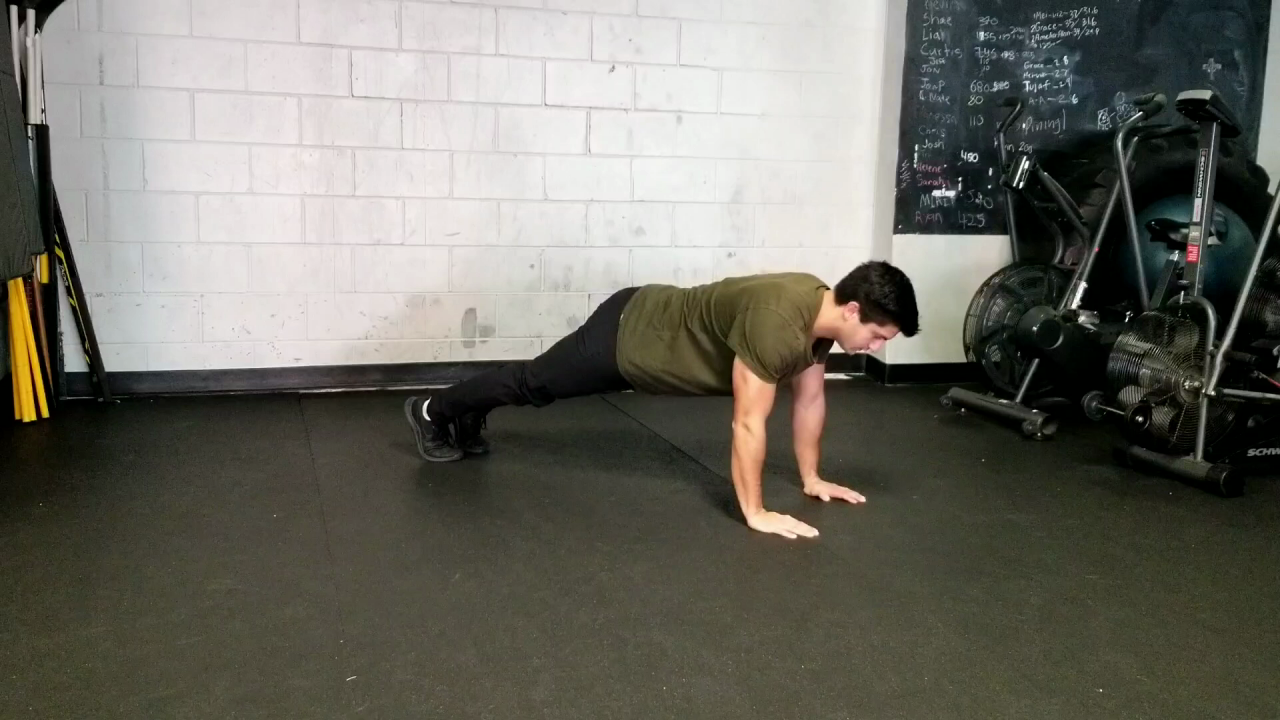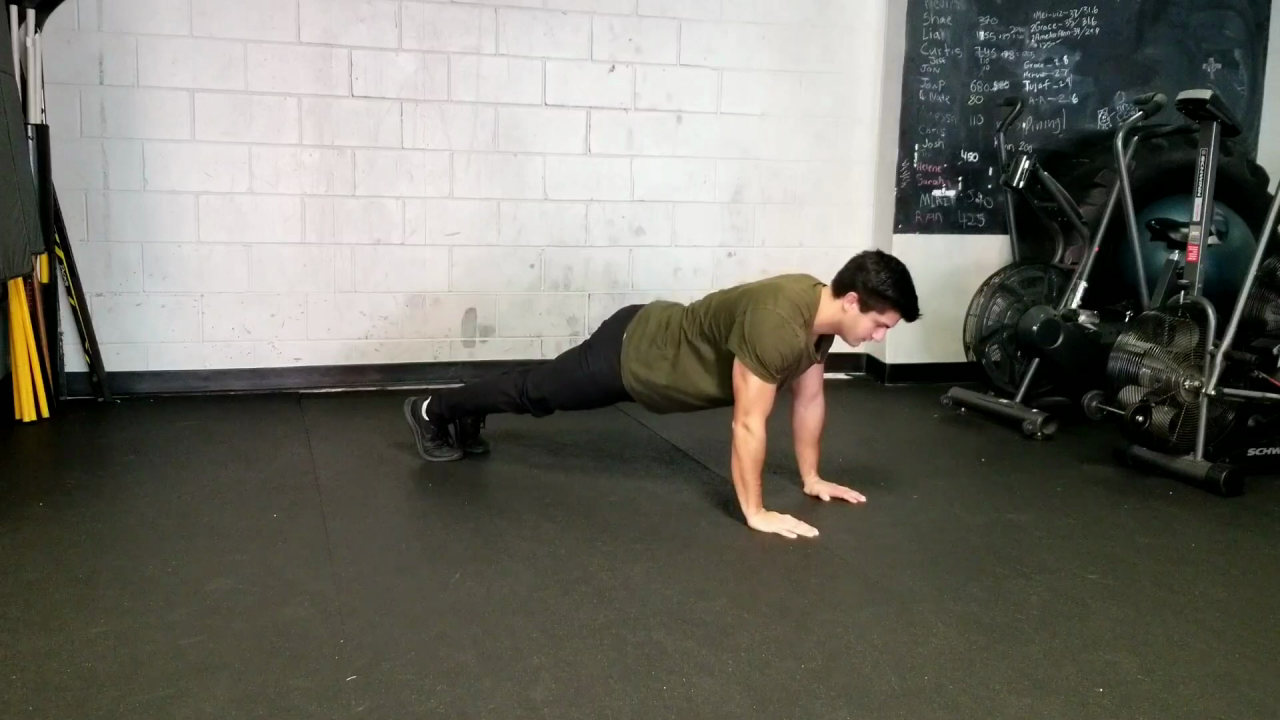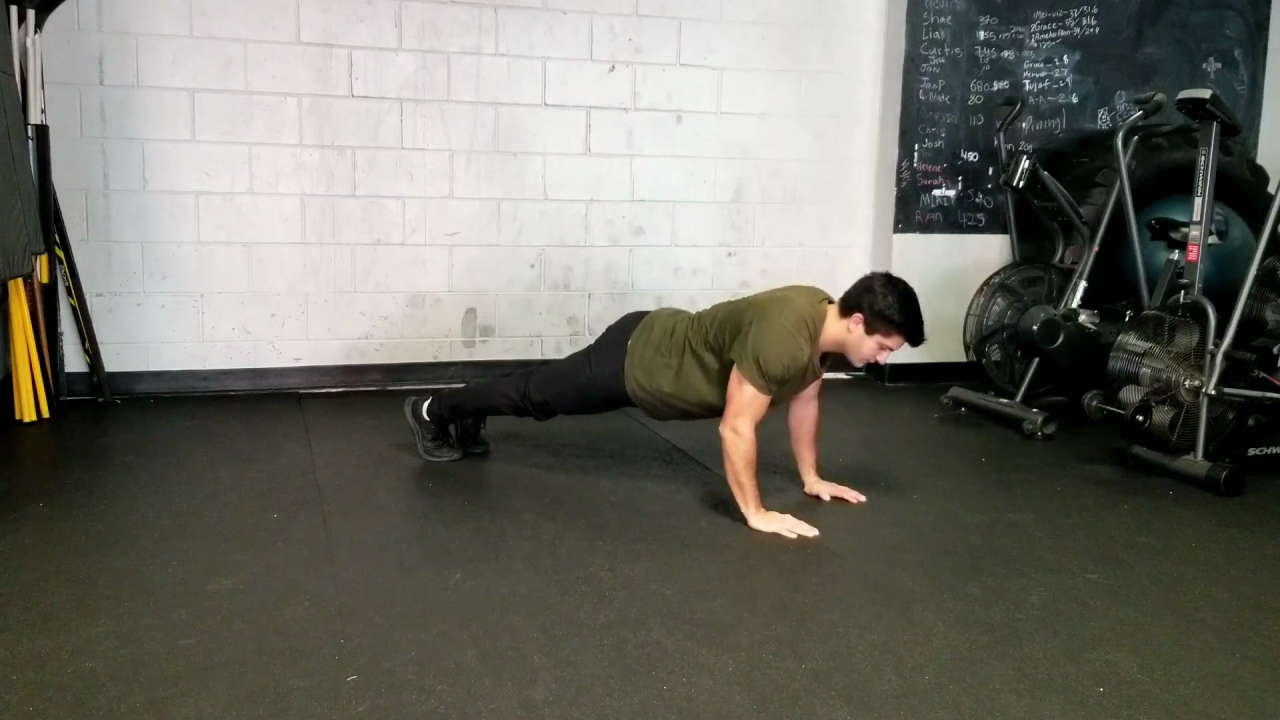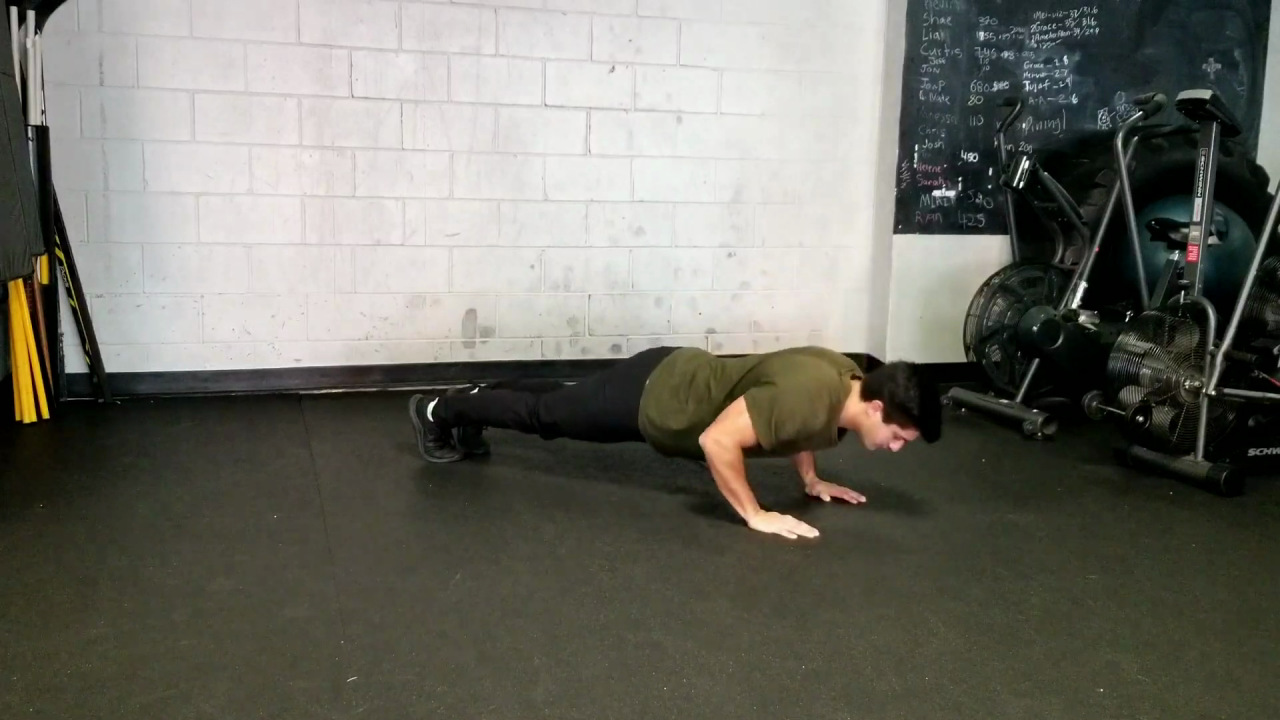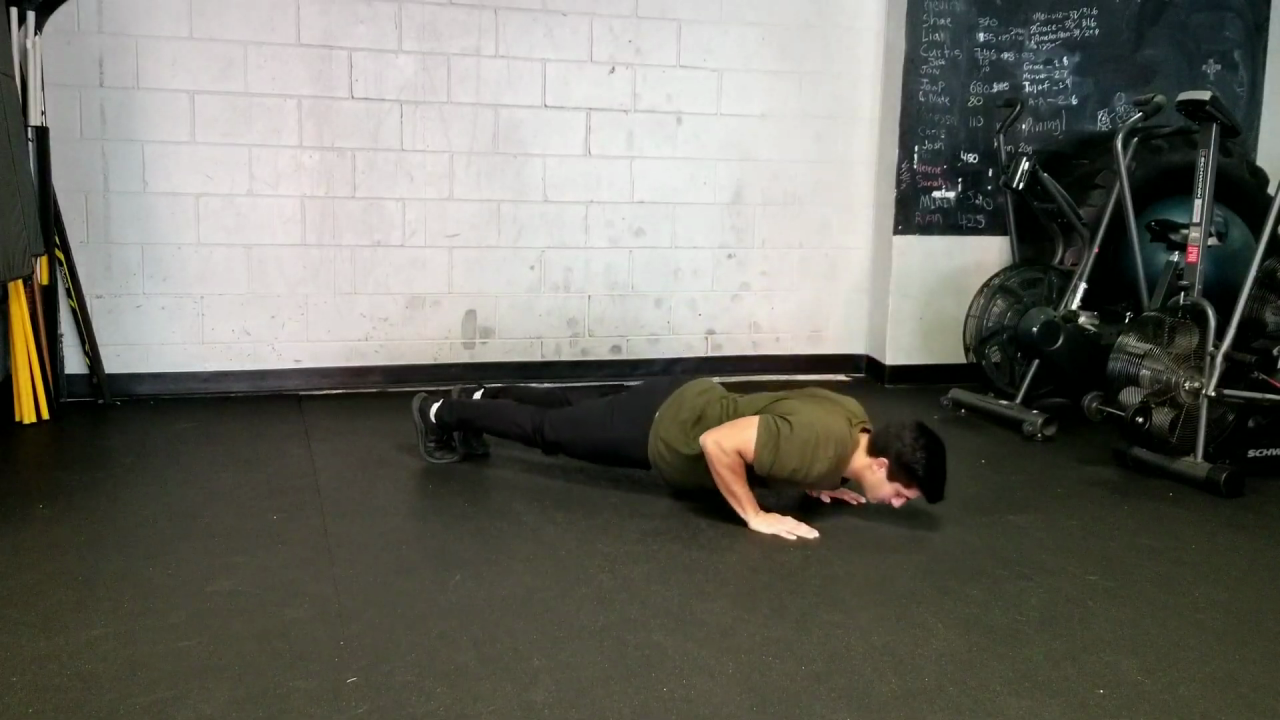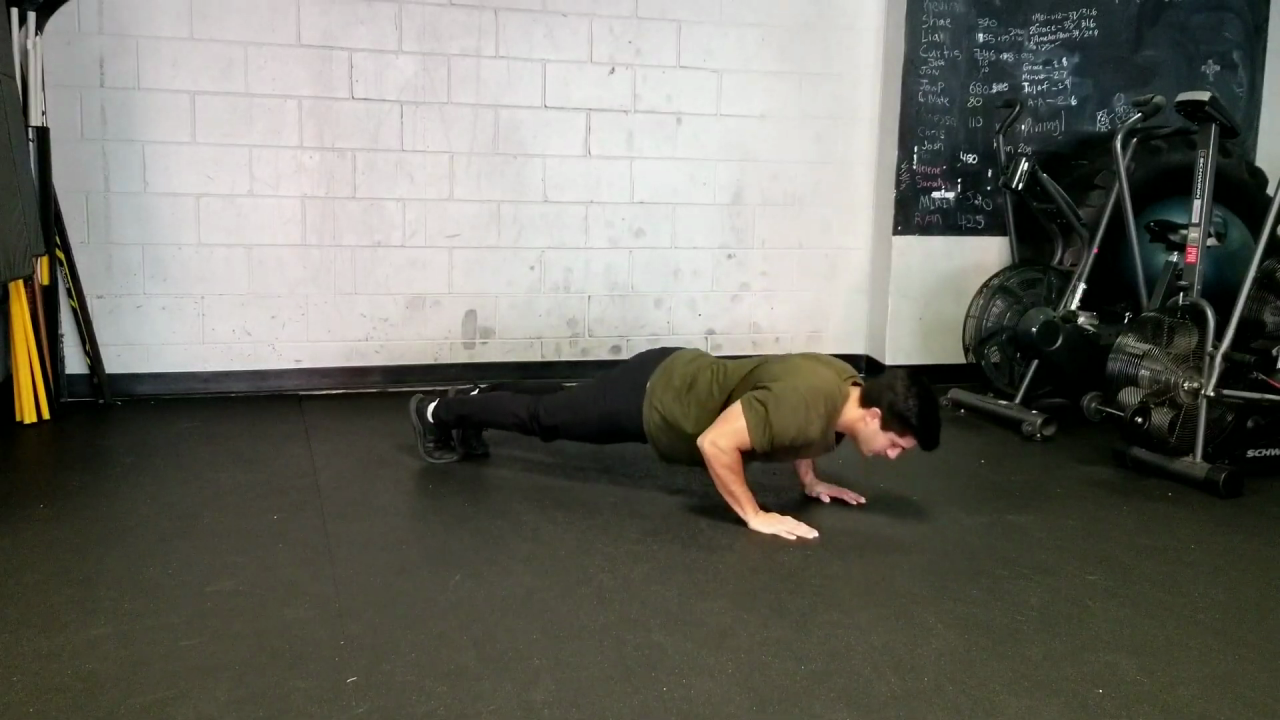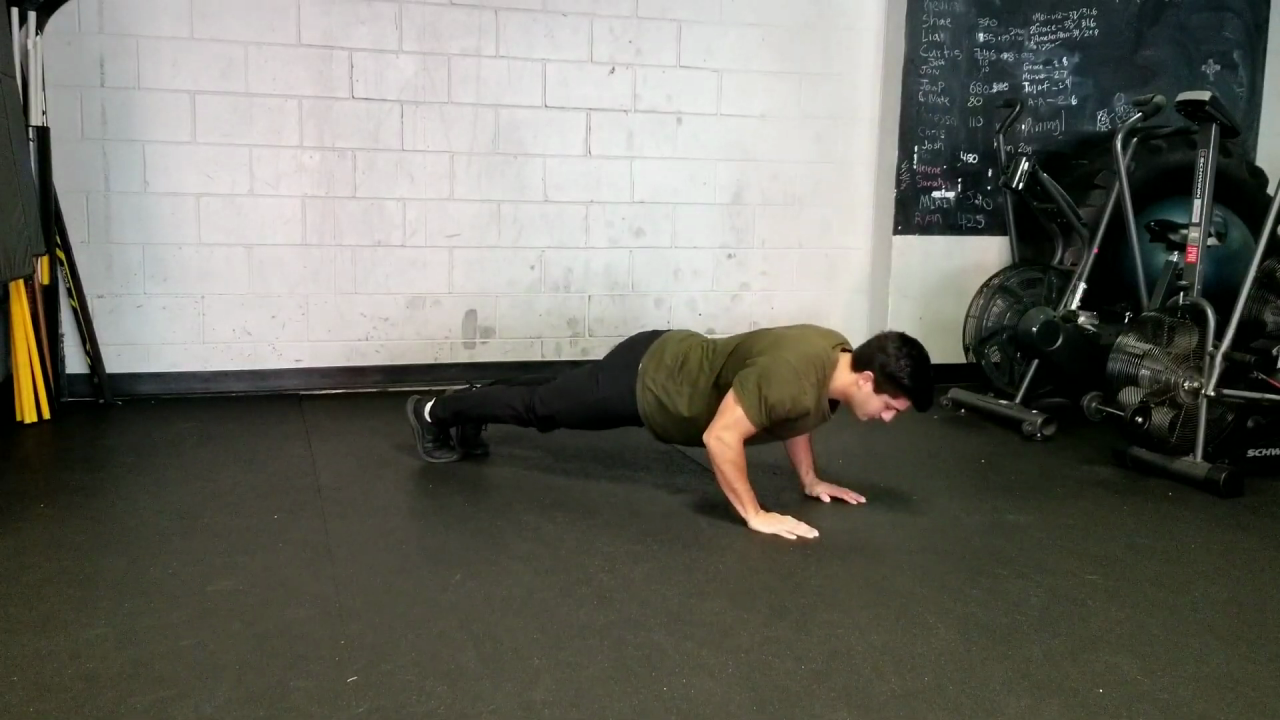
dt=0.7s
person 1, frame 1
left shoulder: (821, 310)
right shoulder: (779, 324)
left elbow: (810, 398)
right elbow: (747, 423)
left wrist: (811, 478)
right wrist: (755, 512)
left hip: (653, 336)
right hip: (628, 336)
left knee: (545, 387)
right knee: (534, 384)
left ankle: (467, 415)
right ankle: (432, 411)
person 1, frame 2
left shoulder: (820, 310)
right shoulder: (777, 323)
left elbow: (809, 398)
right elbow: (748, 424)
left wrist: (811, 478)
right wrist: (755, 512)
left hip: (656, 343)
right hip: (631, 355)
left knee: (545, 390)
right knee: (536, 394)
left ankle: (465, 415)
right ankle: (433, 411)
person 1, frame 3
left shoulder: (823, 321)
right shoulder: (784, 337)
left elbow: (802, 398)
right elbow: (735, 427)
left wrist: (810, 478)
right wrist: (755, 513)
left hip: (661, 347)
right hip: (636, 362)
left knee: (549, 393)
right knee: (535, 395)
left ankle: (465, 417)
right ankle: (433, 411)
person 1, frame 4
left shoulder: (846, 379)
right shoulder: (808, 396)
right elbow: (717, 440)
left wrist: (811, 480)
right wrist: (755, 515)
left hip: (681, 376)
right hip: (653, 399)
left knee: (557, 406)
right knee: (545, 415)
left ankle: (470, 403)
right ankle: (438, 412)
person 1, frame 5
left shoulder: (854, 419)
right shoulder: (822, 447)
right elbow: (717, 443)
left wrist: (818, 484)
right wrist: (755, 515)
left hip: (690, 400)
right hip: (663, 431)
left knee: (571, 413)
right knee: (549, 431)
left ankle: (480, 398)
right ankle: (441, 412)
person 1, frame 6
left shoulder: (845, 383)
right shoulder: (806, 404)
right elbow: (714, 442)
left wrist: (810, 479)
right wrist: (754, 516)
left hip: (682, 377)
right hip: (654, 400)
left knee: (560, 407)
right knee: (544, 418)
left ankle: (475, 399)
right ankle: (438, 413)
person 1, frame 7
left shoulder: (836, 354)
right shoulder: (794, 373)
left elbow: (795, 415)
right elbow: (720, 437)
left wrist: (810, 481)
right wrist: (755, 515)
left hip: (674, 364)
right hip: (647, 382)
left knee: (555, 402)
right knee: (539, 410)
left ankle: (467, 409)
right ankle: (436, 413)
